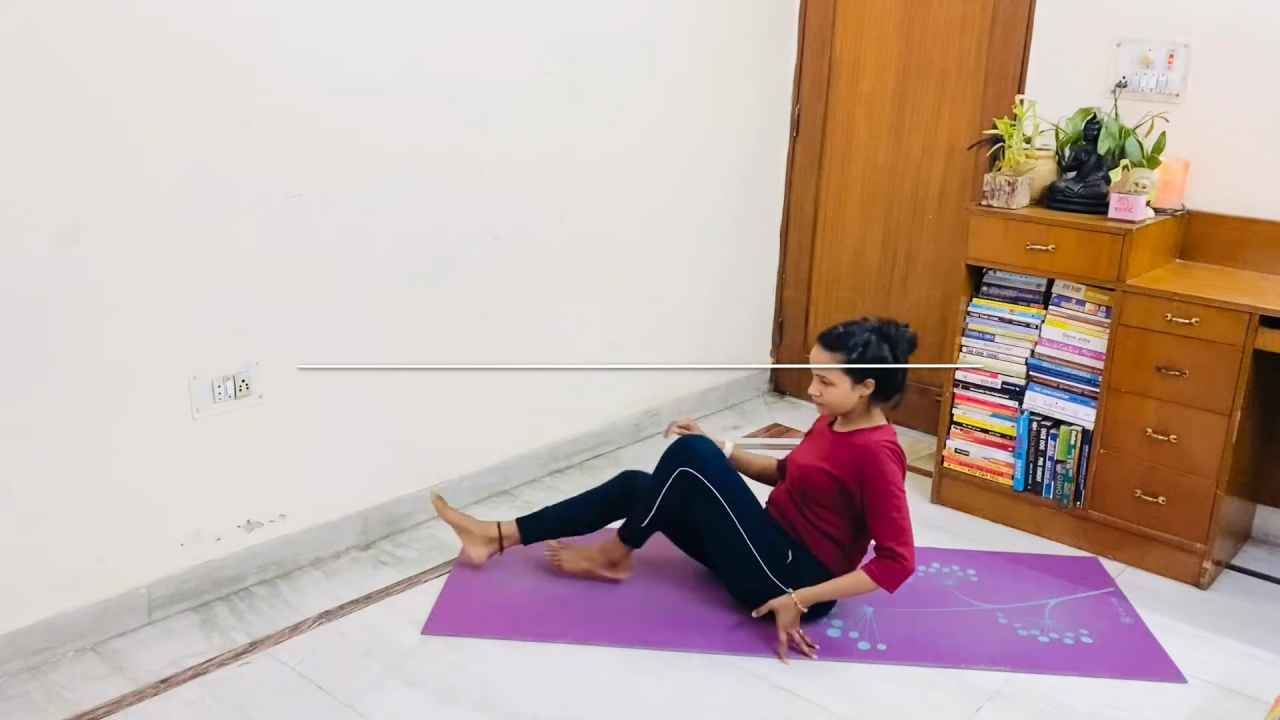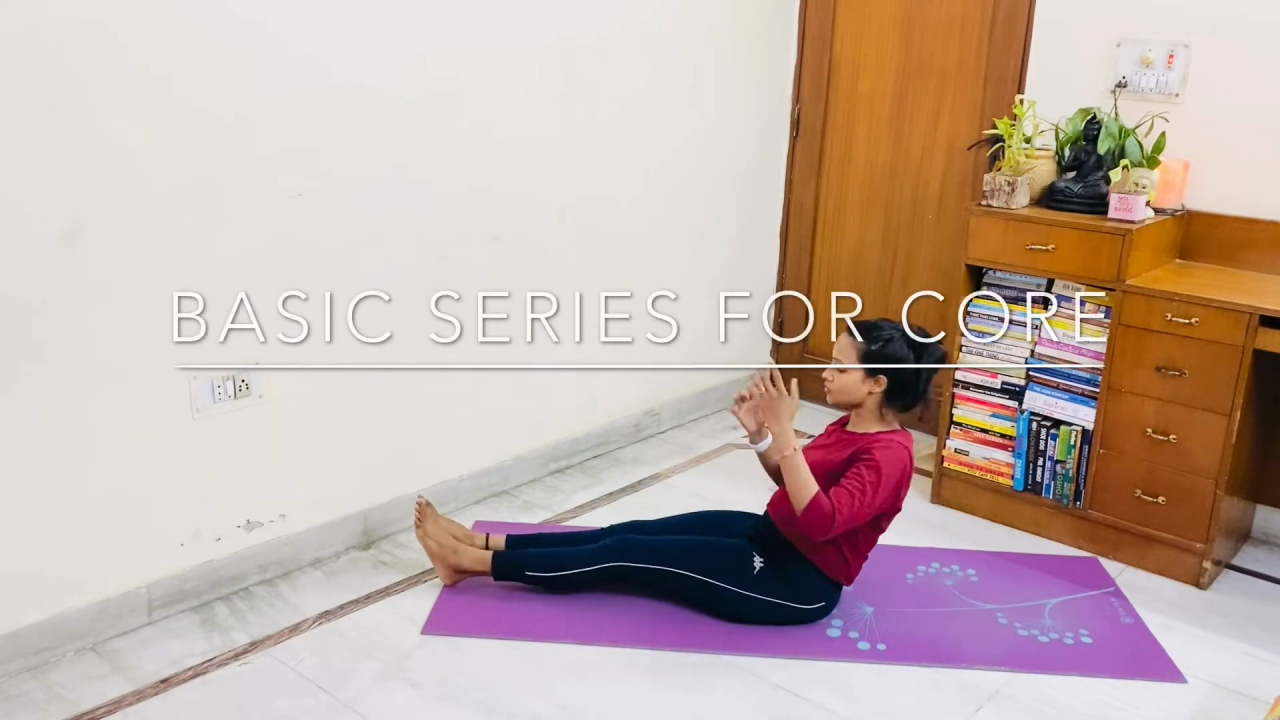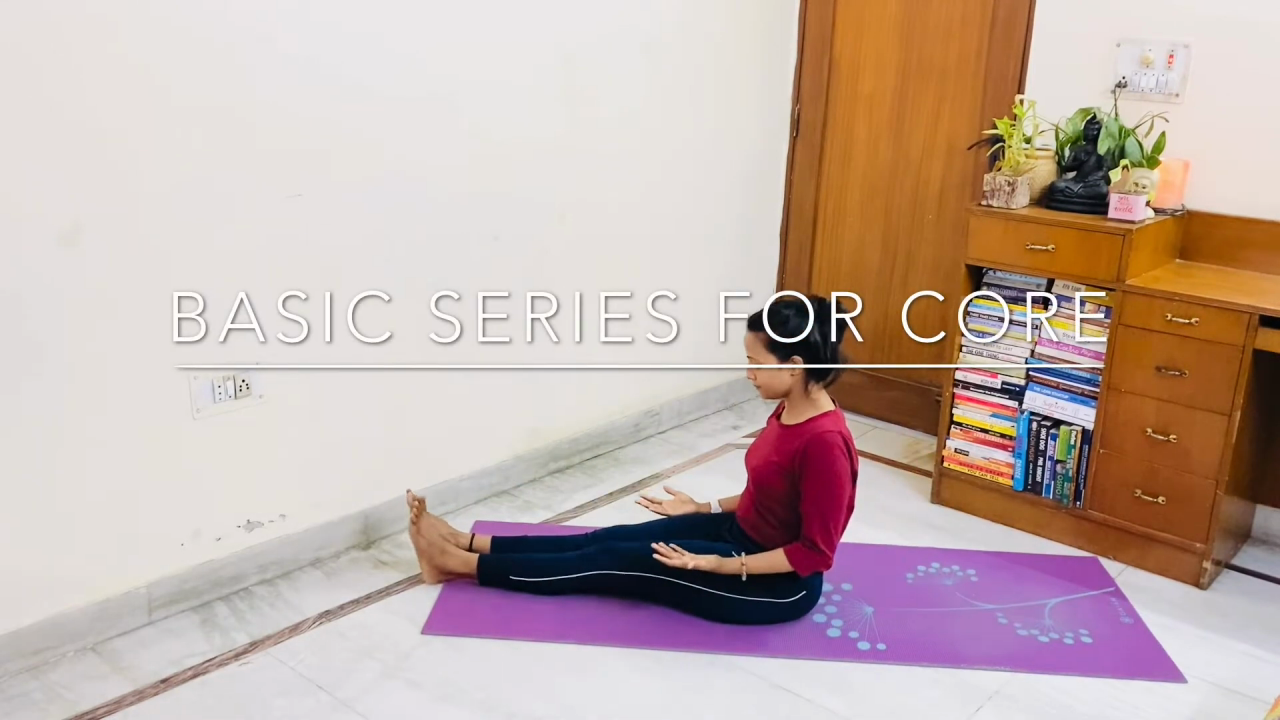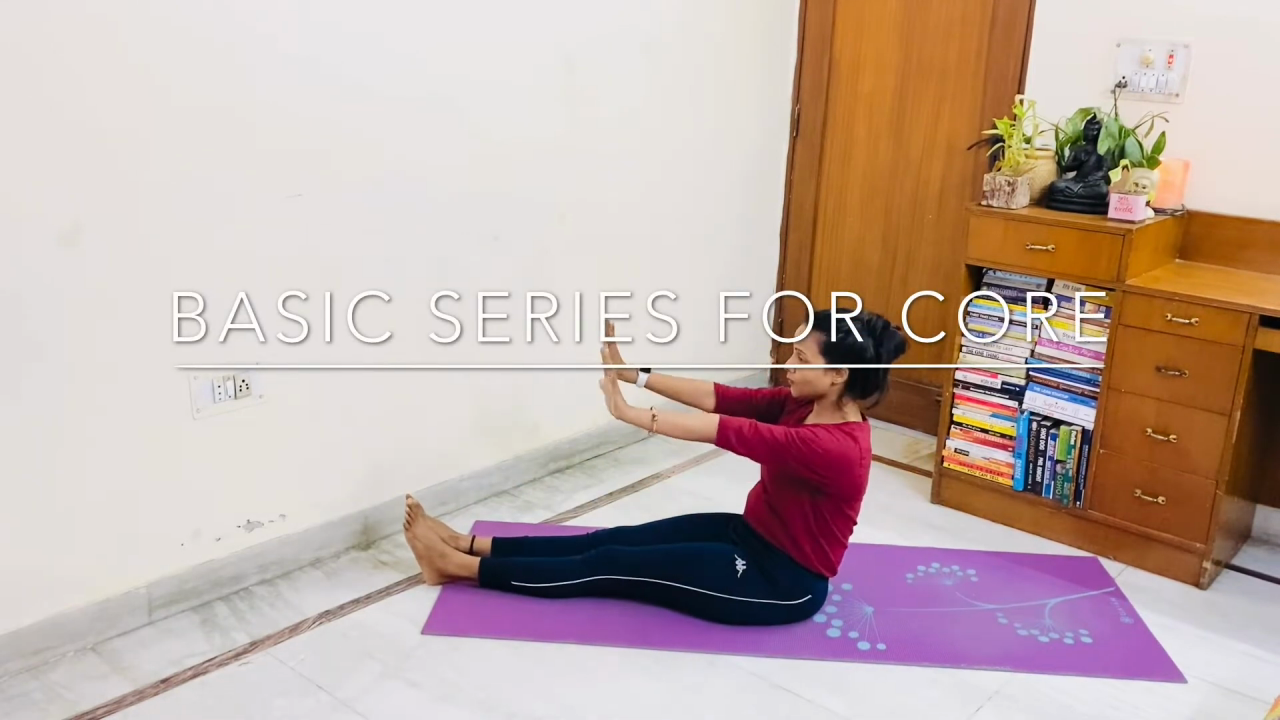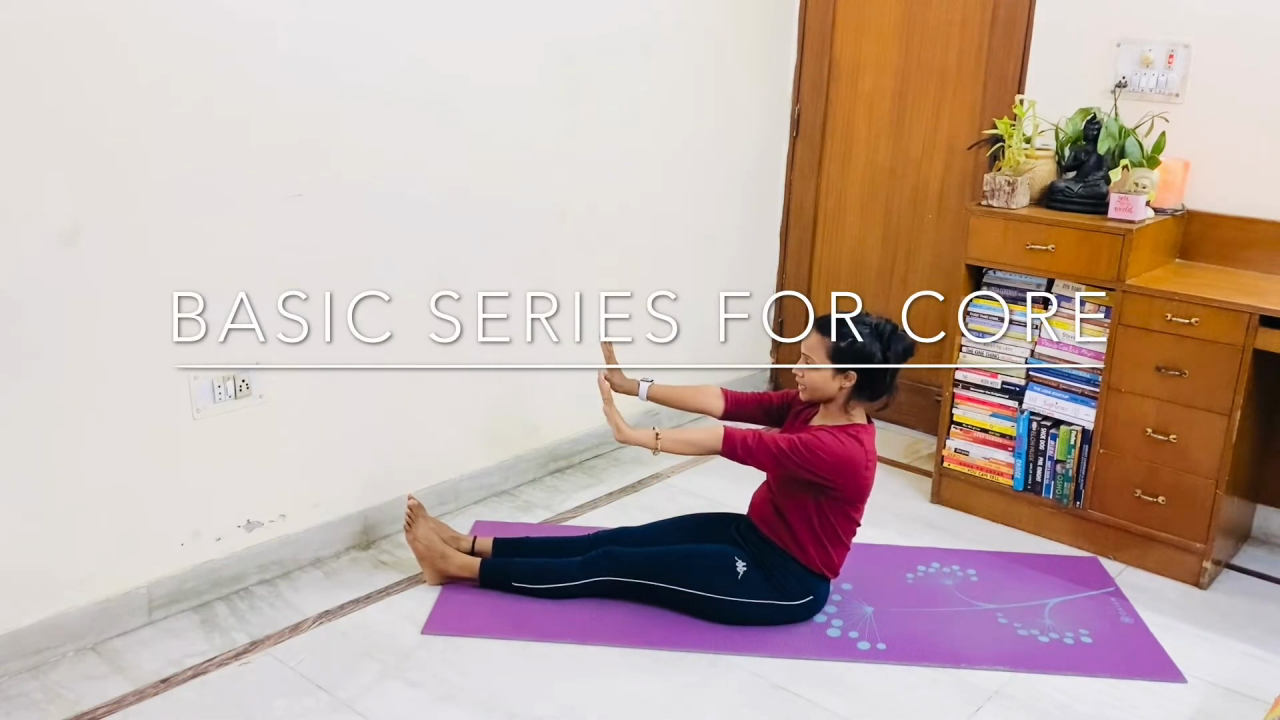
dt=1s
person 1, frame 1
left shoulder: (877, 453)
right shoulder: (836, 420)
left elbow: (897, 563)
left wrist: (801, 600)
right wrist: (721, 450)
left hip: (794, 578)
right hip: (771, 542)
left knee: (689, 455)
right knee: (634, 484)
left ankle: (615, 553)
right ankle: (499, 536)
person 1, frame 2
left shoulder: (887, 454)
right shoulder: (853, 425)
left elbow: (820, 520)
right elbow: (790, 480)
left wrist: (783, 434)
right wrist: (761, 434)
left hip: (798, 585)
right hip: (770, 539)
left knee: (629, 556)
right knee: (633, 534)
left ankle: (473, 563)
right ankle: (481, 544)
person 1, frame 3
left shoulder: (824, 441)
right shoulder: (792, 411)
left elbow: (815, 552)
left wrist: (718, 566)
right wrist: (703, 508)
left hip: (780, 586)
right hip: (744, 534)
left knee: (613, 561)
right knee: (609, 540)
left ankle: (457, 563)
right ankle: (466, 543)
person 1, frame 4
left shoulder: (836, 448)
right shoulder: (806, 404)
left elbow: (729, 431)
right elbow: (722, 398)
left wrist: (633, 413)
right wrist: (633, 374)
left hip: (783, 582)
right hip: (754, 536)
left knee: (614, 565)
right knee: (615, 540)
left ankle: (459, 566)
right ankle: (469, 545)
person 1, frame 5
left shoulder: (843, 450)
right shoulder: (812, 407)
left elbow: (734, 443)
right elbow: (726, 402)
left wrist: (634, 435)
right wrist: (633, 386)
left hip: (785, 583)
right hip: (757, 536)
left knee: (615, 566)
right knee: (618, 541)
left ankle: (459, 567)
right ankle: (471, 545)
